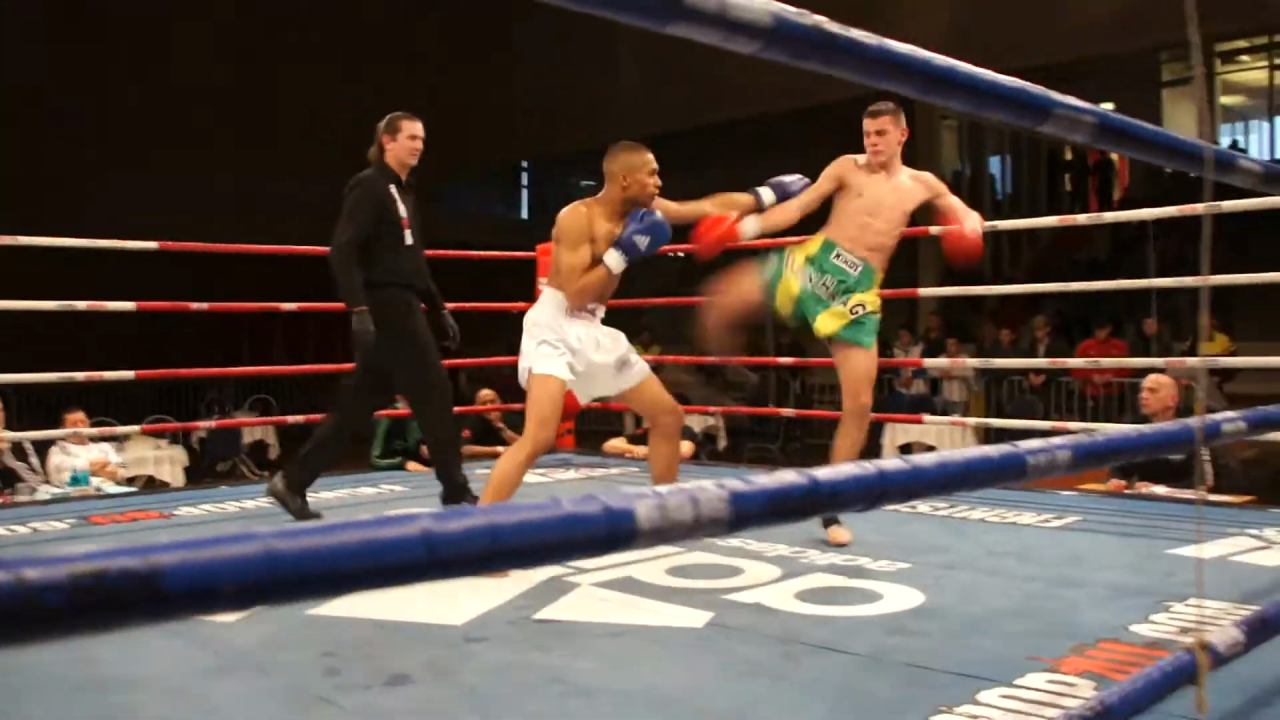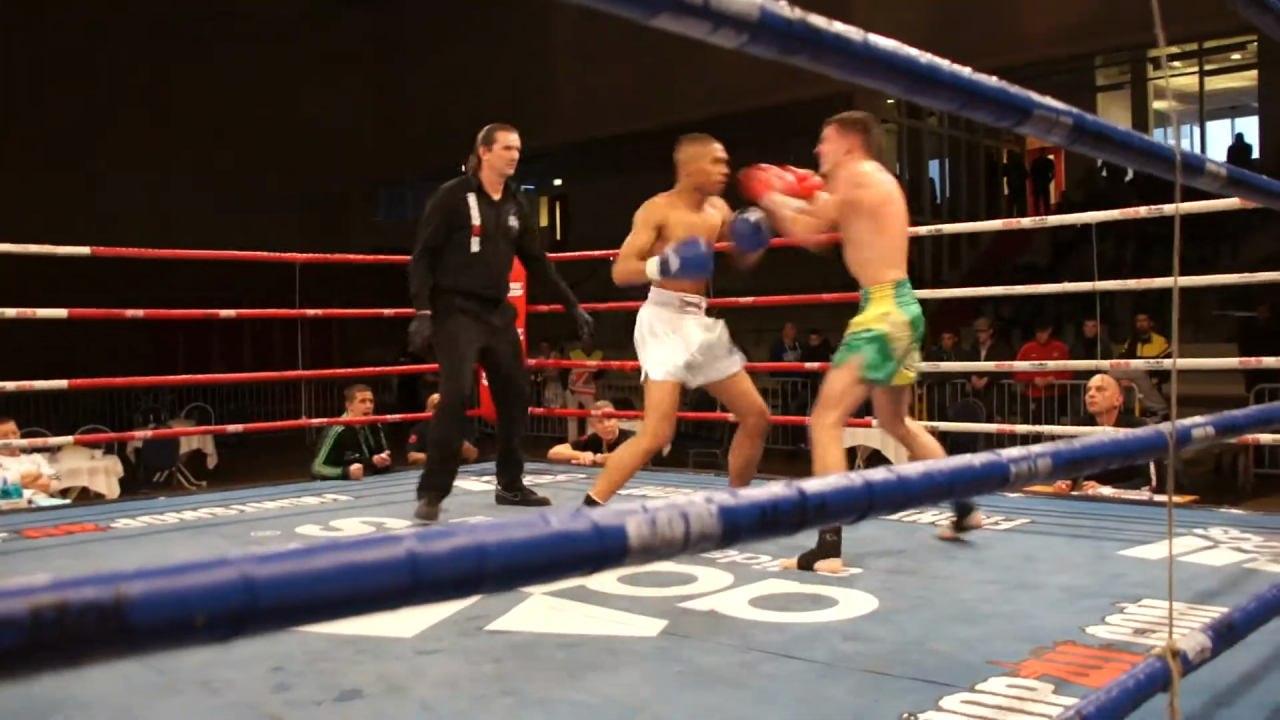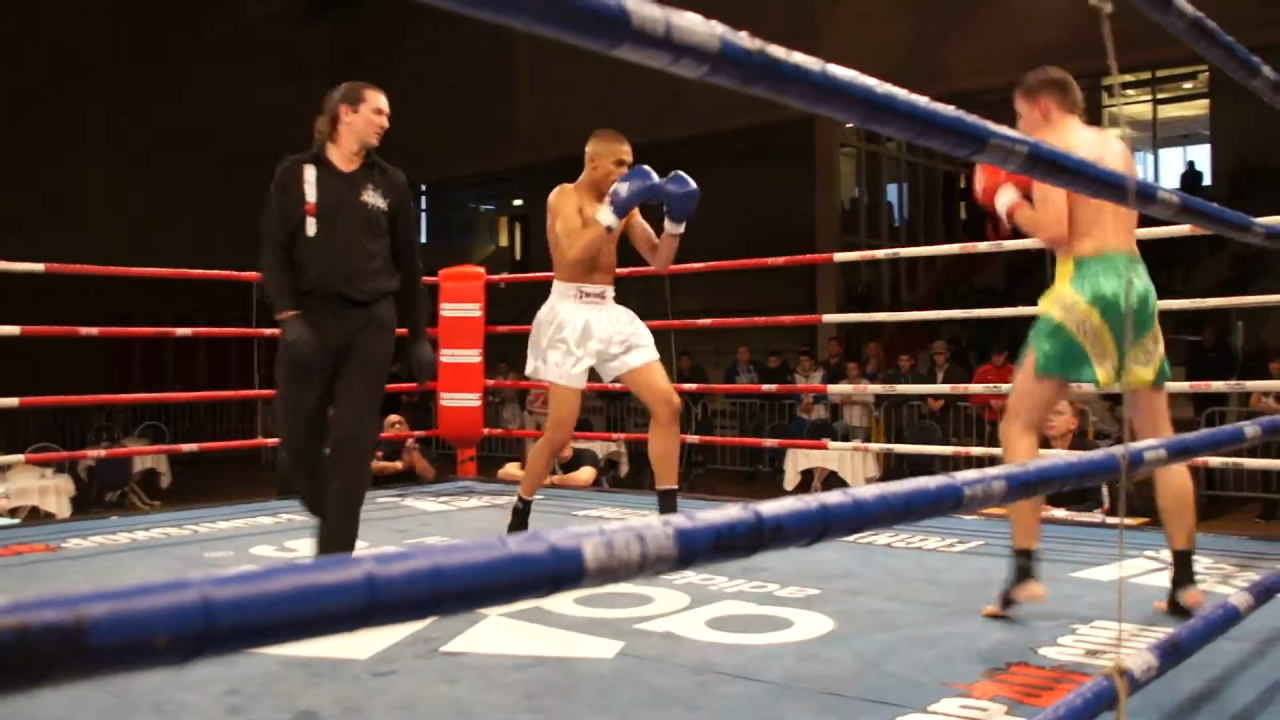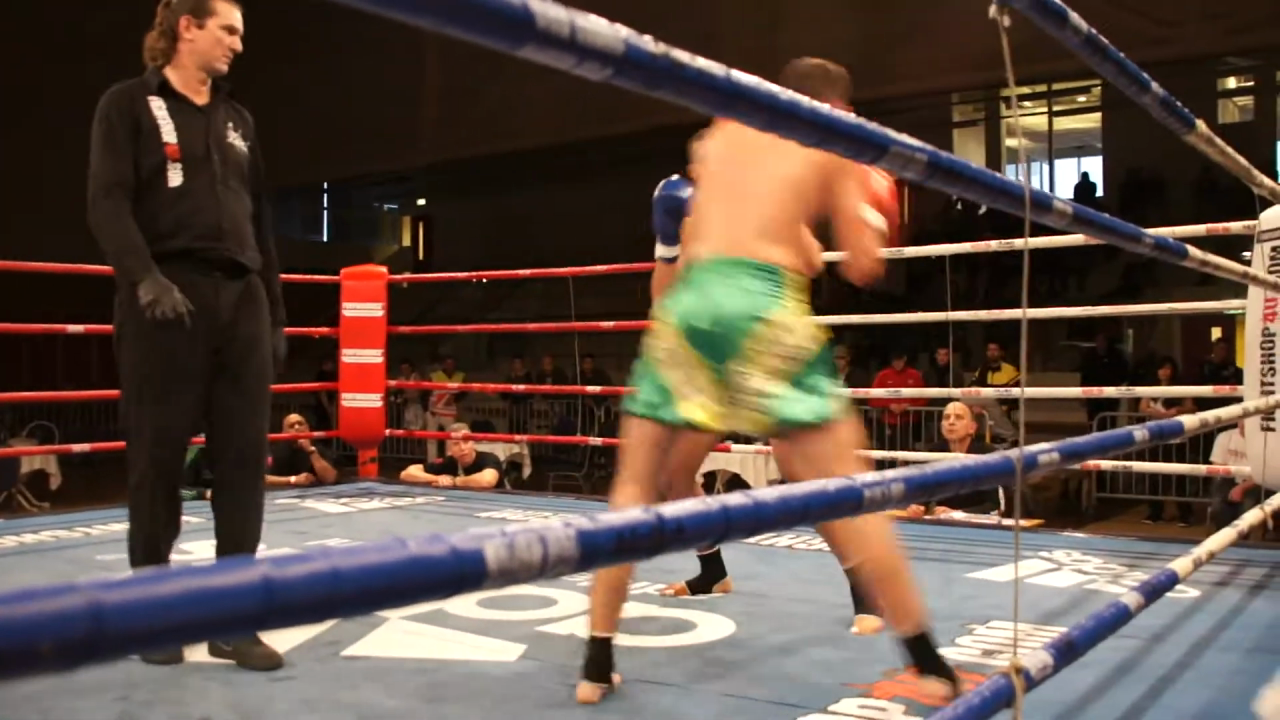
dt=1s
person 1, frame 1
left shoulder: (923, 184)
right shoulder: (848, 167)
left elbow: (966, 217)
right elbow: (798, 207)
left wrist: (968, 229)
right wrist: (741, 228)
left hip: (858, 291)
right hip: (815, 263)
left knee: (859, 406)
right knee: (724, 300)
left ankle: (831, 509)
right ankle: (723, 344)
person 1, frame 2
left shoulder: (857, 176)
right shoulder: (874, 179)
left elbow: (805, 231)
right elbow: (821, 233)
left wrist: (773, 197)
right wrist: (798, 196)
left hip: (885, 311)
right hip: (897, 309)
left knee: (825, 420)
right knee: (896, 424)
left ankle: (828, 547)
right ankle: (965, 508)
person 1, frame 3
left shoulder: (1047, 148)
right shoulder: (1116, 148)
left elbow: (1056, 233)
left wrist: (1006, 197)
left hip: (1082, 290)
right hip: (1134, 285)
left knee: (1018, 429)
right knee: (1158, 443)
left ankle: (1024, 573)
right ankle: (1184, 580)
person 1, frame 4
left shoulder: (719, 136)
right shoulder: (829, 147)
right elbow: (863, 269)
right wrist: (870, 215)
left hip: (685, 307)
right hip: (763, 316)
left knee: (634, 493)
left ankle: (596, 664)
right ankle: (927, 661)
person 2, frame 1
left shoulder: (402, 191)
right shoulder: (369, 186)
right elbow: (344, 252)
left wrist: (439, 309)
right wrist: (360, 310)
left hip: (399, 304)
right hip: (386, 305)
left knee: (359, 402)
right knee: (432, 394)
left ankle: (292, 482)
right ankle: (457, 495)
person 2, frame 2
left shoulder: (516, 205)
right shoulder: (454, 196)
left elbow: (537, 262)
right elbow: (423, 256)
left wrist: (573, 306)
right wrist: (421, 311)
left hip: (497, 312)
right hip: (456, 310)
left knee: (515, 397)
right knee: (457, 394)
left ankle: (510, 484)
right ankle: (431, 493)
person 2, frame 3
left shoulder: (390, 183)
right shoulder: (295, 172)
left elbow: (407, 264)
right elbow: (273, 252)
left wrist: (419, 337)
right wrist: (288, 316)
left hip: (370, 321)
right hip: (310, 321)
left knee: (353, 439)
right knee: (298, 439)
left ankle: (335, 556)
right ankle: (330, 514)
person 2, frame 4
left shoulder: (238, 120)
right shoulder: (129, 104)
right elbow: (107, 203)
left wrist: (274, 311)
right wrist: (145, 278)
left hip: (240, 297)
right hip: (168, 298)
left knee: (243, 460)
right knee: (158, 456)
person 3, frame 1
left shoulder: (639, 209)
right shoulder: (577, 217)
left elbow: (709, 208)
right elbow: (573, 295)
left wrist: (768, 193)
right wrist: (621, 253)
left hip: (591, 329)
right hip: (555, 327)
left knee: (668, 417)
right knee: (536, 439)
person 3, frame 2
left shoulder: (716, 207)
right shoulder: (656, 210)
left elbow: (745, 258)
right elbow: (621, 272)
left wrist: (754, 235)
right wrist: (665, 264)
left hip: (701, 324)
right hip: (663, 323)
left knee: (756, 416)
right knee: (656, 435)
person 3, frame 3
left shoulder: (623, 202)
right shoulder: (564, 196)
left elbow: (660, 261)
right elbow: (574, 255)
left wrist: (676, 218)
right wrist: (614, 209)
left hip: (611, 315)
right hip: (569, 315)
left knee: (667, 404)
right knee: (560, 431)
left ankle: (669, 512)
right ankle: (520, 516)
person 3, frame 4
right shoulder: (693, 223)
right elbow: (663, 302)
right wrist: (668, 240)
right knee: (677, 470)
left ankle: (864, 592)
right ankle: (712, 571)
